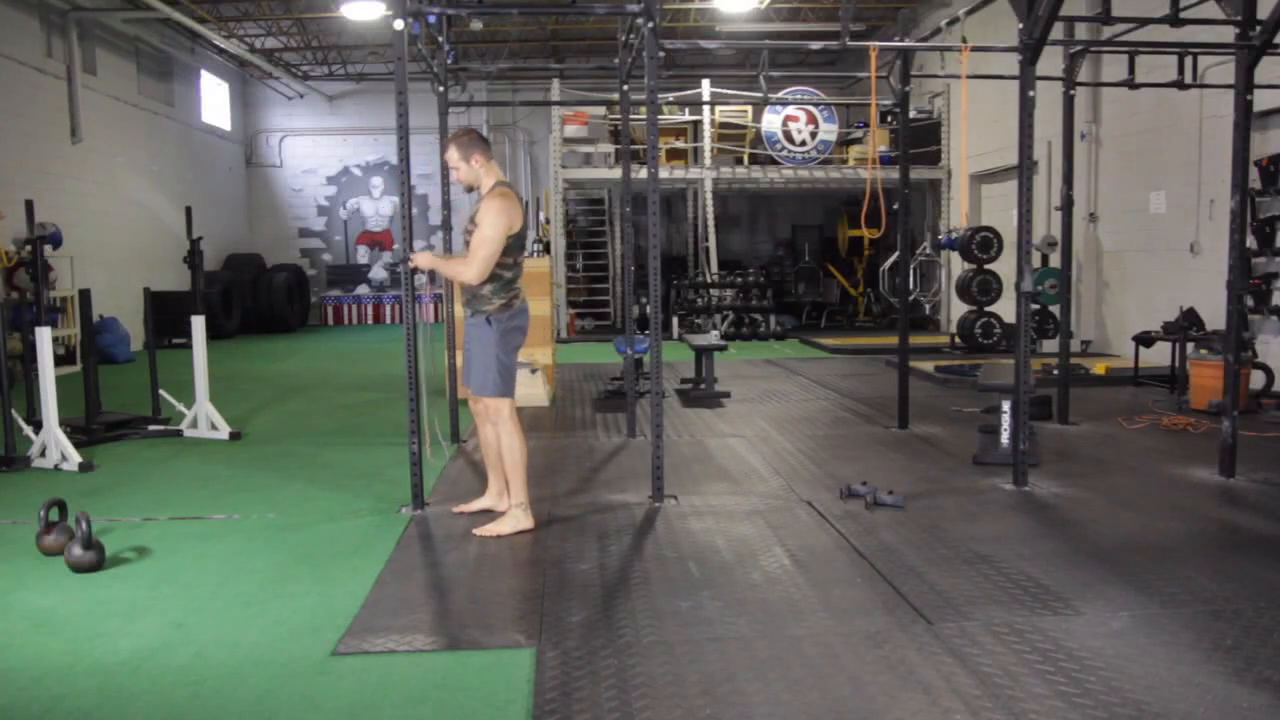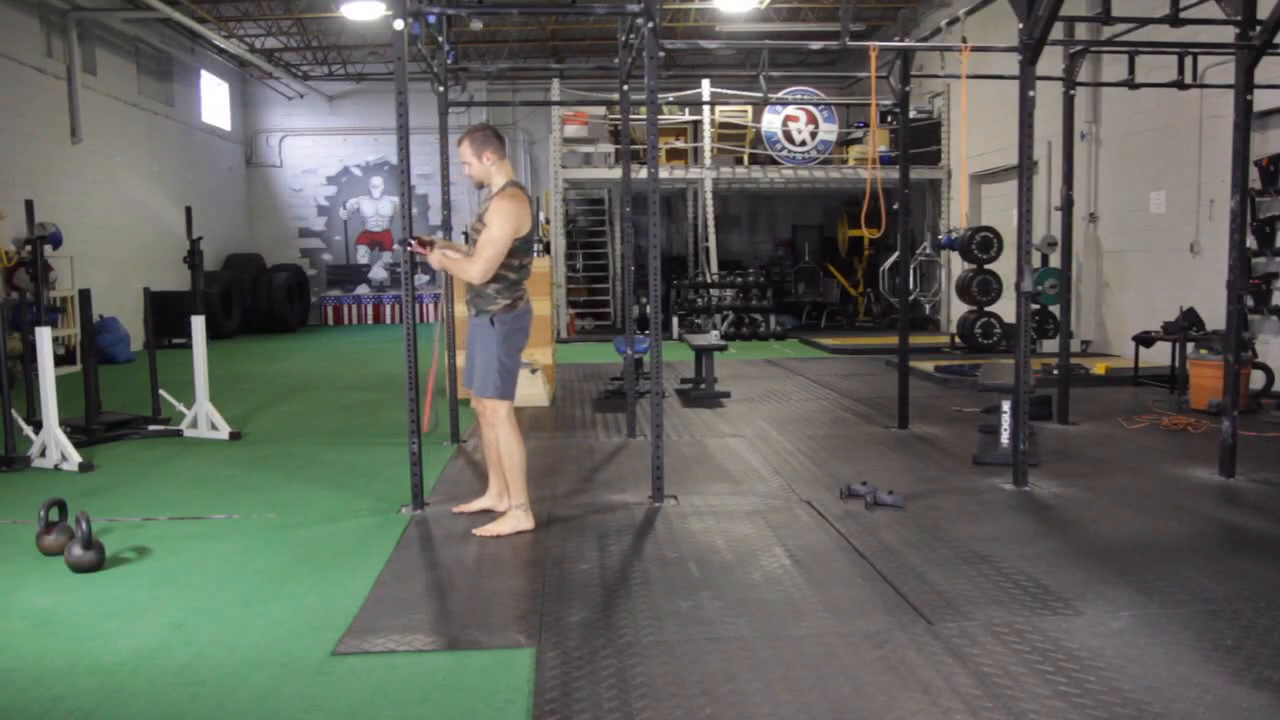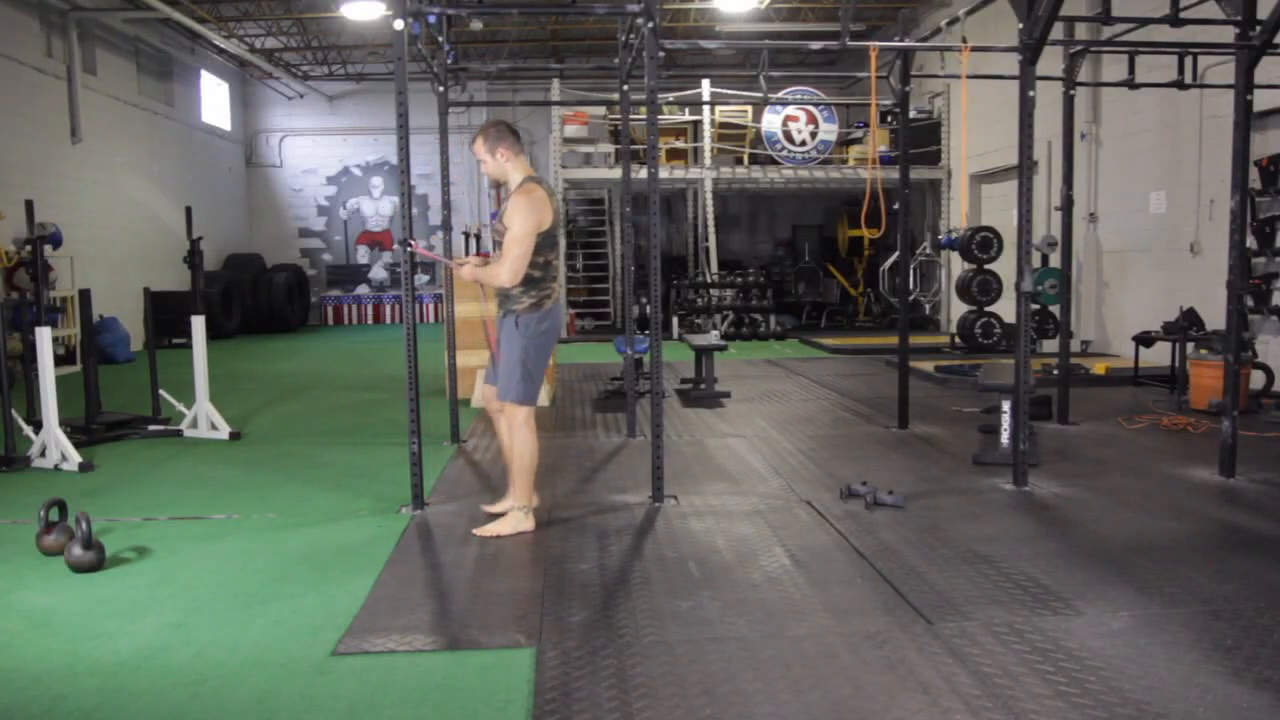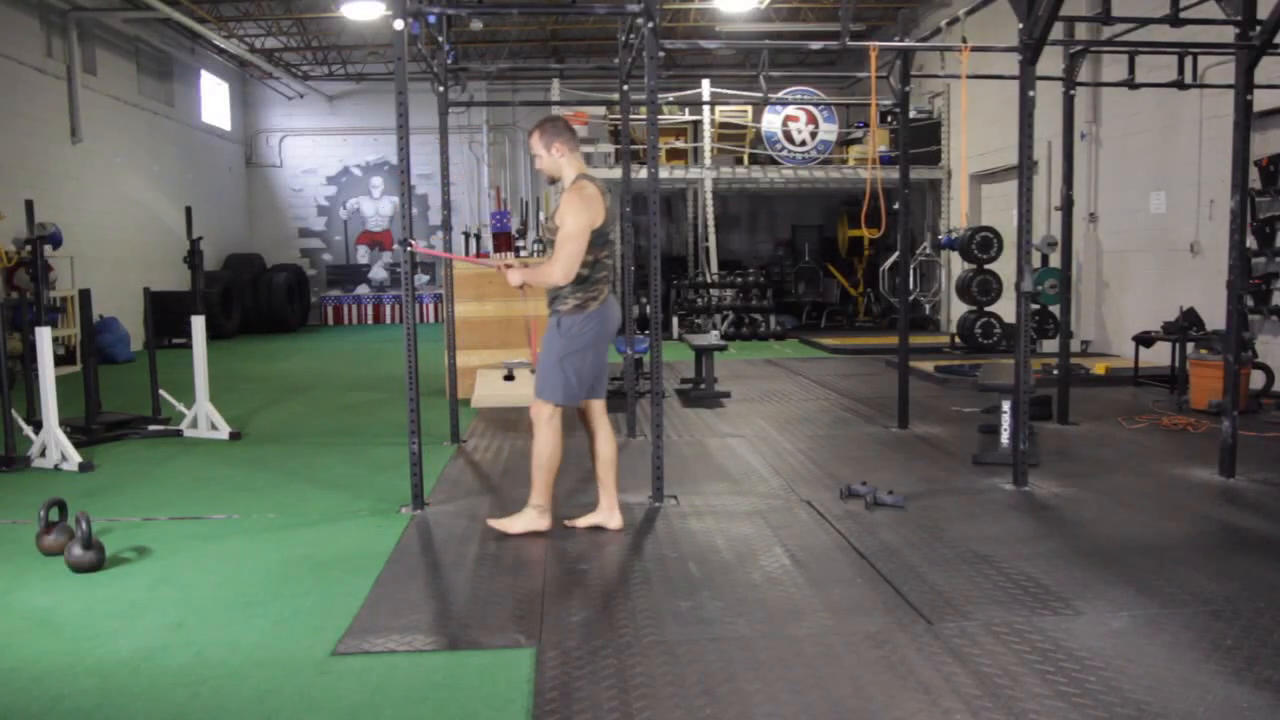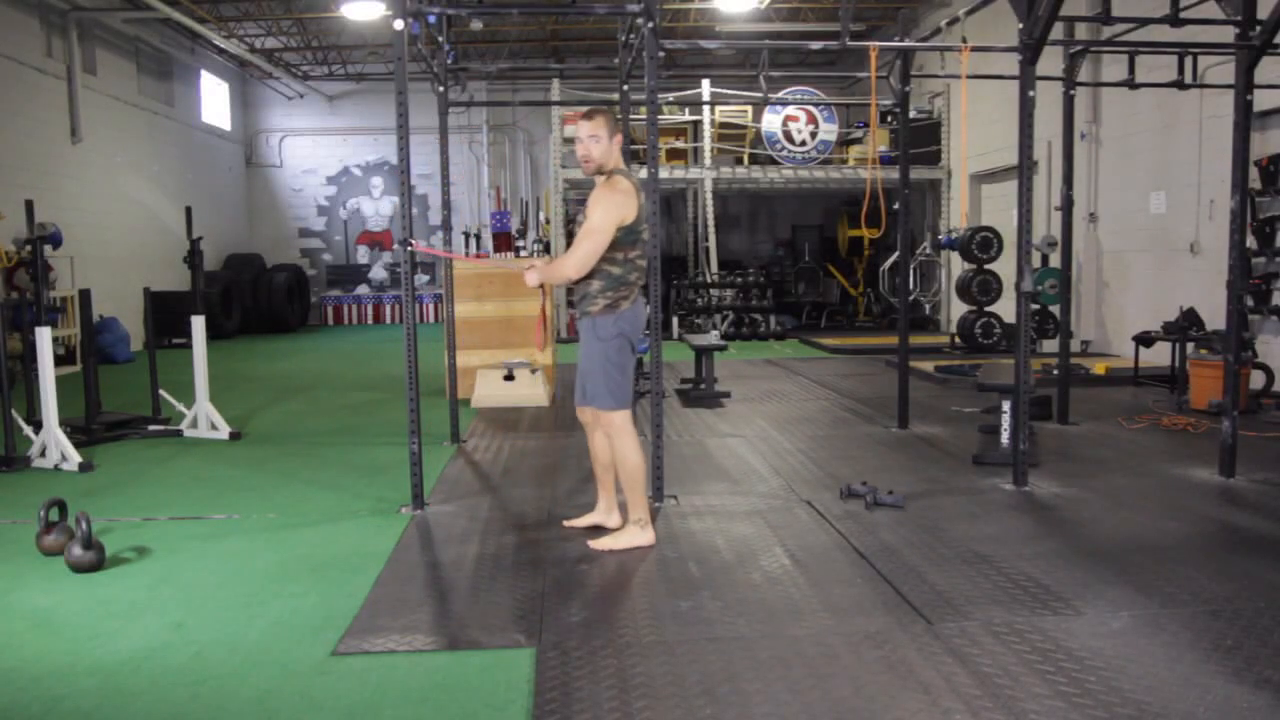
dt=0.5s
person 1, frame 1
left shoulder: (497, 202)
right shoulder: (494, 198)
left elbow: (475, 271)
left wrist: (432, 261)
right wrist: (439, 260)
left hip: (496, 318)
right hip: (485, 316)
left knee: (500, 411)
right knee: (481, 406)
left ankle: (520, 511)
right ankle: (497, 493)
person 1, frame 2
left shoulder: (509, 203)
right shoulder: (500, 198)
left elbow: (479, 270)
left wrist: (442, 262)
right wrist: (442, 247)
left hip: (500, 318)
right hip: (487, 315)
left knee: (498, 412)
right knee: (484, 408)
left ankle: (520, 511)
right ankle: (497, 493)
person 1, frame 3
left shoulder: (526, 198)
right shoulder: (528, 192)
left elbow: (509, 274)
left wrist: (475, 273)
right wrist: (483, 263)
left hip: (529, 317)
right hip: (521, 315)
left knee: (517, 413)
right knee: (494, 399)
left ankle: (522, 513)
right ankle: (520, 490)
person 1, frame 4
left shoulder: (578, 196)
right shoulder: (590, 190)
left elbow: (561, 273)
left wrist: (522, 276)
right wrist: (531, 268)
left hip: (578, 317)
right hip: (593, 311)
left knee: (545, 411)
right knee: (593, 411)
left ankle: (536, 510)
right ankle: (608, 508)
person 1, frame 5
left shoulder: (611, 191)
right shoulder: (622, 187)
left elbow: (575, 266)
left wrist: (540, 276)
right wrist: (551, 267)
left hip: (609, 317)
right hip: (611, 313)
left knee: (614, 421)
right knee: (591, 415)
left ankle: (640, 525)
right ankle: (606, 508)
